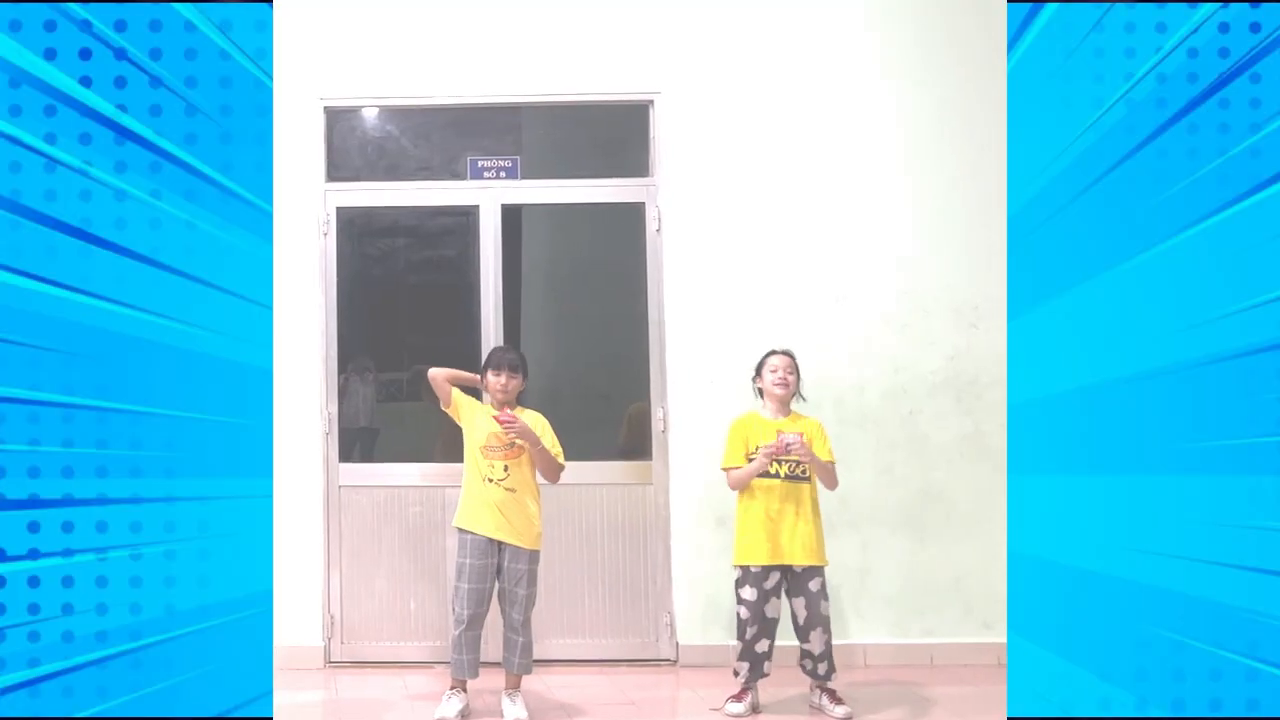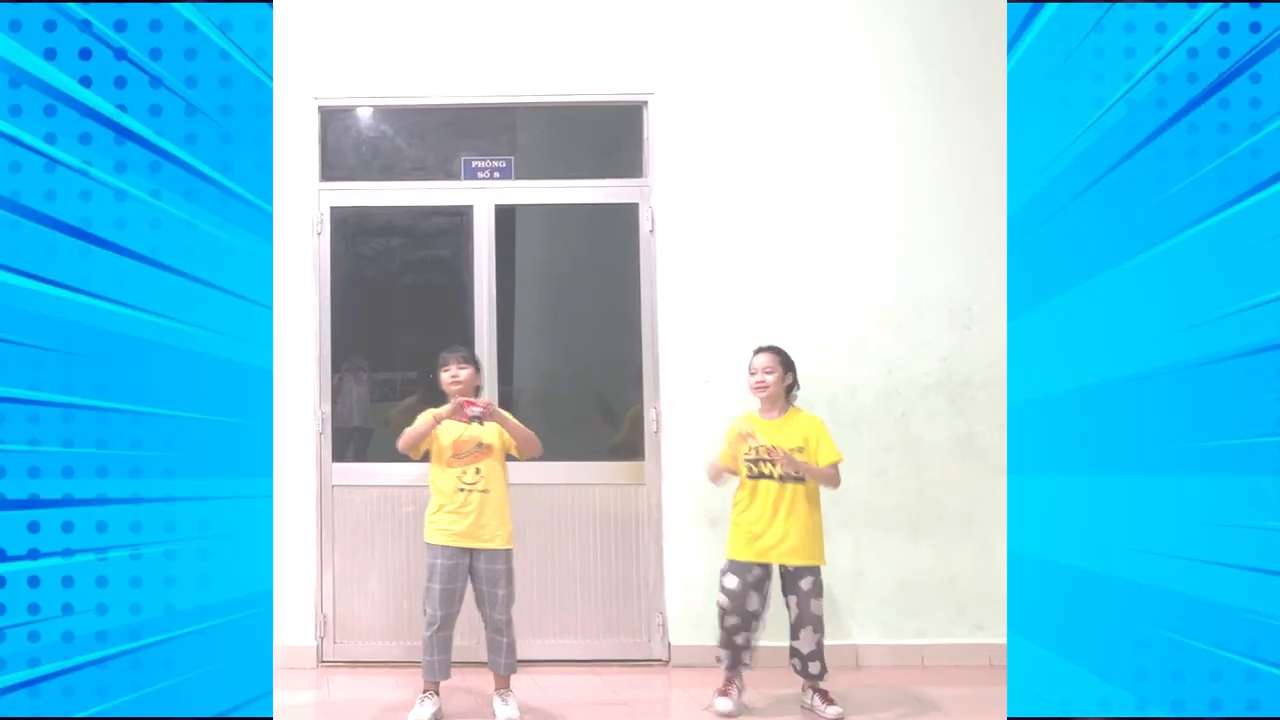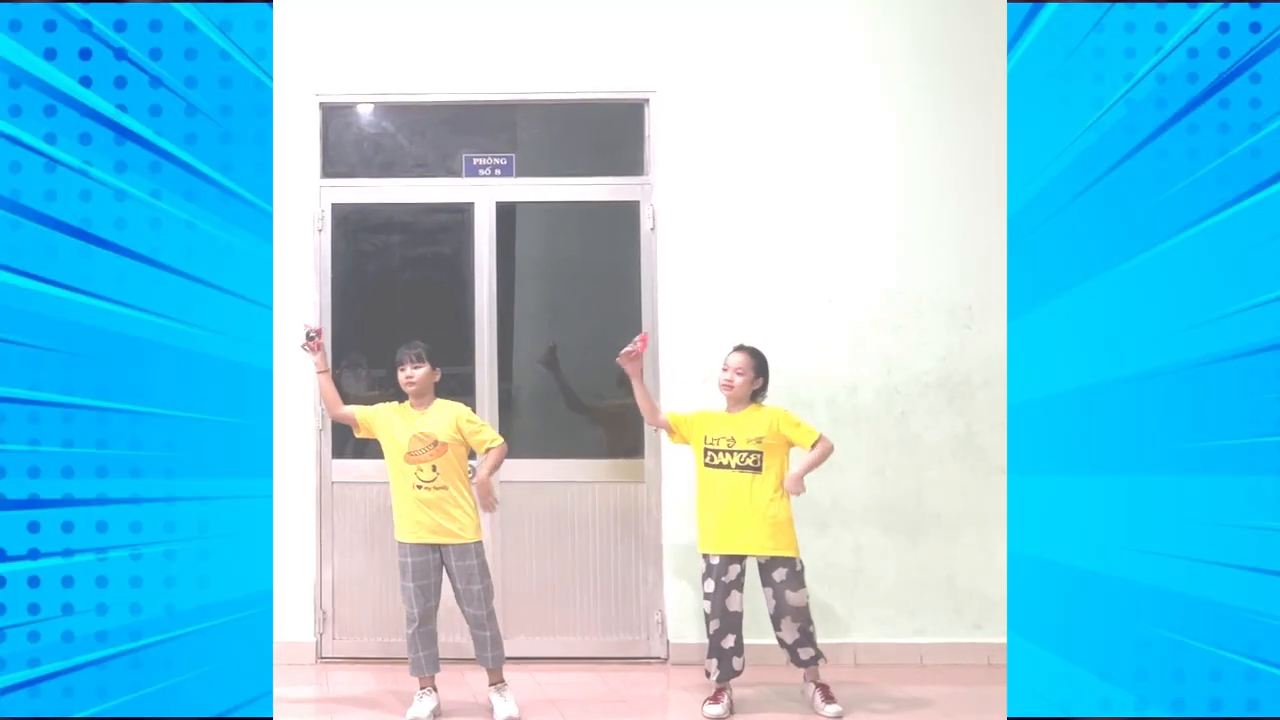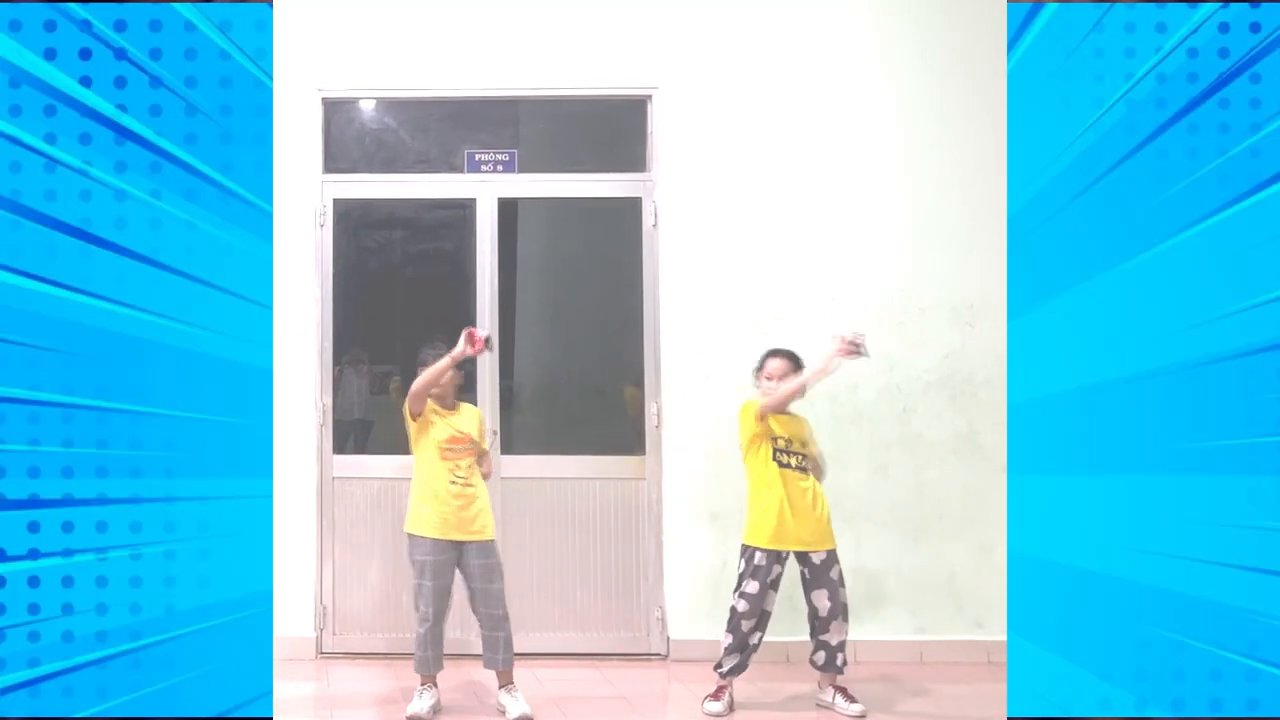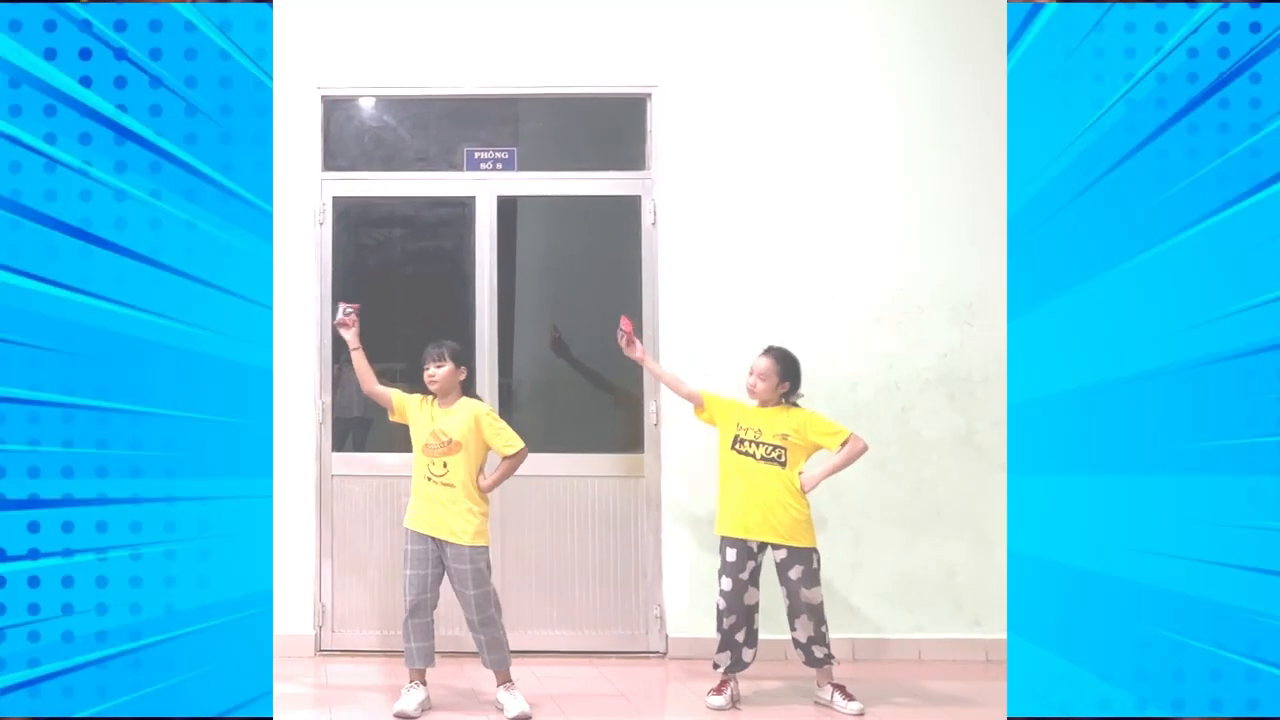
dt=0.7s
person 1, frame 1
left shoulder: (535, 421)
right shoulder: (470, 411)
left elbow: (554, 474)
right elbow: (435, 375)
left wrist: (530, 439)
right wrist: (478, 381)
left hip: (522, 532)
right hip: (477, 528)
left knee: (518, 615)
right knee: (467, 612)
person 1, frame 2
left shoulder: (496, 420)
right shoulder: (433, 418)
left elbow: (534, 450)
right elbow: (404, 445)
left wrist: (500, 418)
right wrist: (442, 415)
left hip: (492, 534)
right hip: (446, 534)
left knee: (499, 615)
right knee: (438, 617)
person 1, frame 3
left shoulder: (456, 413)
right shoulder: (386, 415)
left elbow: (498, 445)
right elbow: (336, 411)
left wrist: (484, 475)
right wrist: (322, 365)
left hip: (460, 530)
right hip: (414, 534)
left knee: (479, 609)
right knee: (419, 615)
left ankle: (498, 686)
person 1, frame 4
left shoulder: (473, 414)
right shoulder: (421, 411)
right elbow: (417, 388)
left wrist: (484, 468)
right wrist: (457, 352)
left hip: (476, 528)
right hip: (430, 528)
left knee: (493, 608)
right knee: (430, 611)
left ankle: (506, 687)
right ankle: (428, 687)
person 1, frame 5
left shoulder: (477, 413)
right shoulder: (416, 407)
left elbow: (517, 451)
right elbow: (371, 388)
left wrist: (489, 483)
right wrist: (353, 342)
left hip: (464, 528)
right hip: (421, 526)
left knee: (481, 610)
right knee: (417, 605)
left ankle: (505, 685)
right ankle: (417, 686)
person 2, frame 1
left shoulder: (810, 427)
right shoulder: (744, 424)
left elbow: (832, 482)
right elbow: (733, 481)
left wrist: (811, 457)
right wrist: (761, 460)
left hip: (802, 542)
right hip: (757, 541)
left knee: (813, 614)
right knee: (753, 615)
left ankle: (820, 687)
right ankle: (748, 687)
person 2, frame 2
left shoulder: (809, 425)
right shoulder: (742, 426)
left elbow: (833, 479)
right elbow: (716, 476)
left wrist: (798, 464)
right wrist: (731, 452)
left hip: (799, 539)
right hip: (750, 539)
left knee: (807, 615)
right knee: (734, 607)
left ankle: (811, 688)
right ankle: (732, 679)
person 2, frame 3
left shoulder: (775, 418)
right shoulder: (703, 421)
left elbow: (824, 445)
right elbow: (654, 418)
left wrist: (798, 471)
right wrist: (636, 376)
left hip: (770, 532)
right hip: (720, 536)
left knee: (791, 607)
right knee: (720, 611)
left ankle: (813, 680)
right ankle: (722, 686)
person 2, frame 4
left shoulder: (799, 423)
right shoulder: (752, 417)
right elbow: (774, 400)
left wrist: (814, 475)
right wrist: (827, 363)
left hip: (814, 531)
right hip: (767, 531)
left knee: (831, 606)
right knee: (748, 607)
left ankle: (828, 686)
right ankle: (723, 685)
person 2, frame 5
left shoulder: (803, 420)
right shoulder: (730, 411)
left elbow: (857, 444)
right elbow: (686, 391)
left wrist: (816, 475)
right wrist: (643, 359)
left hip: (789, 529)
right hip: (739, 528)
left knee: (806, 604)
right knee: (733, 603)
left ankle: (826, 684)
right ankle: (728, 679)
